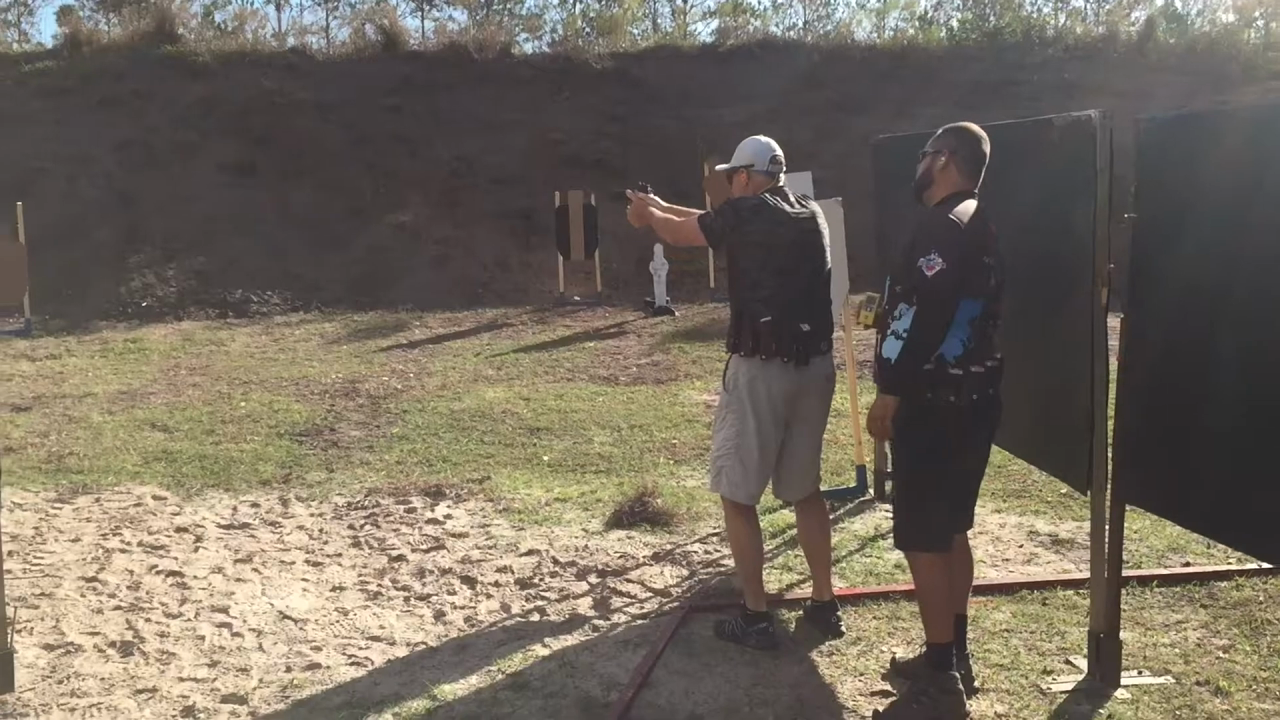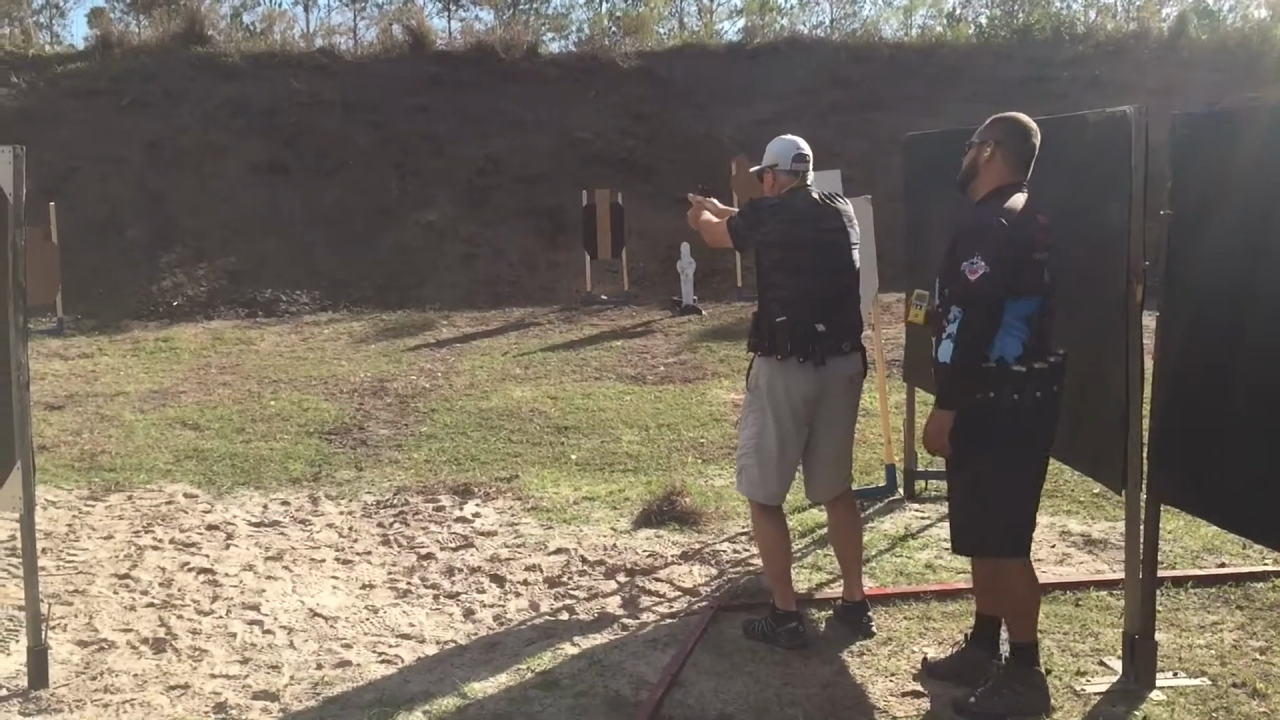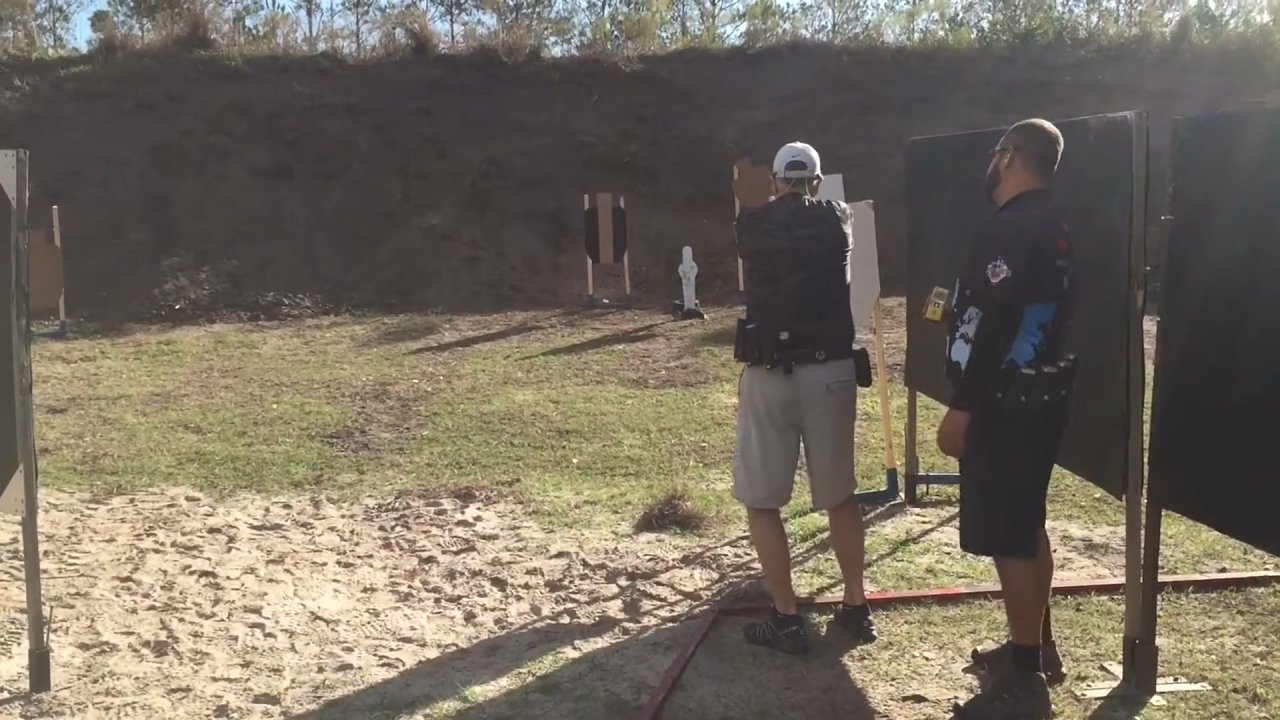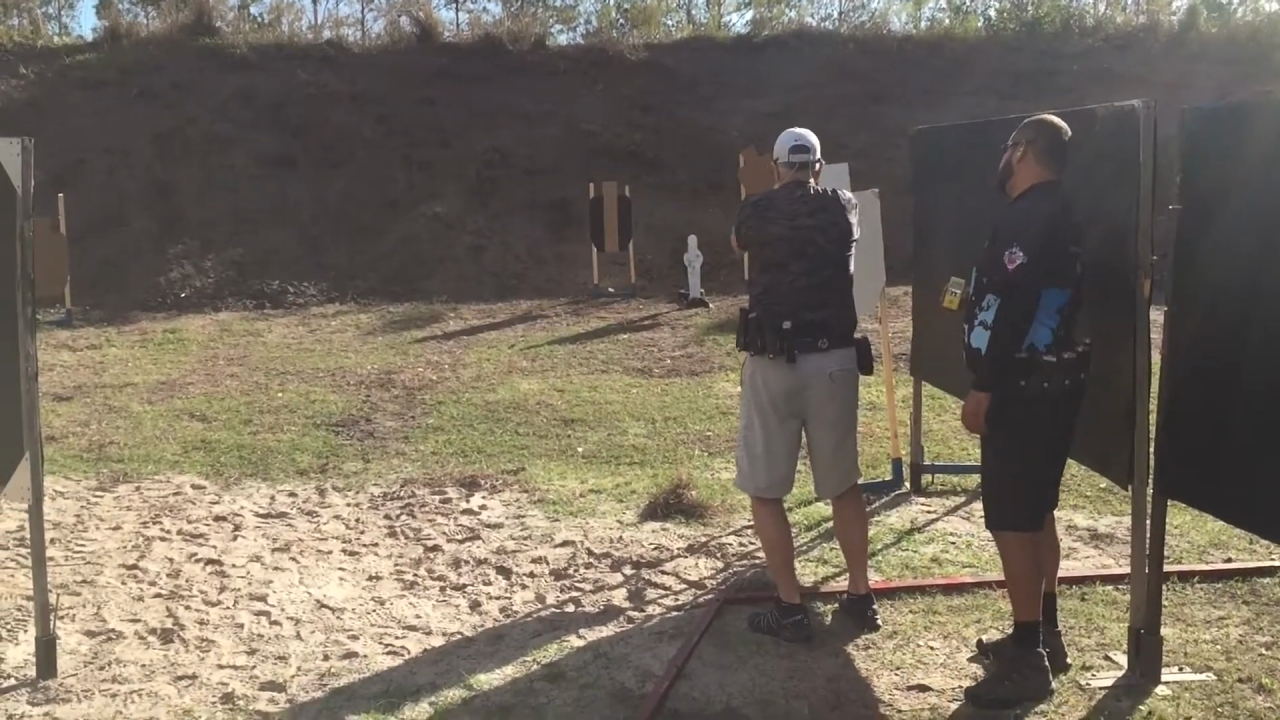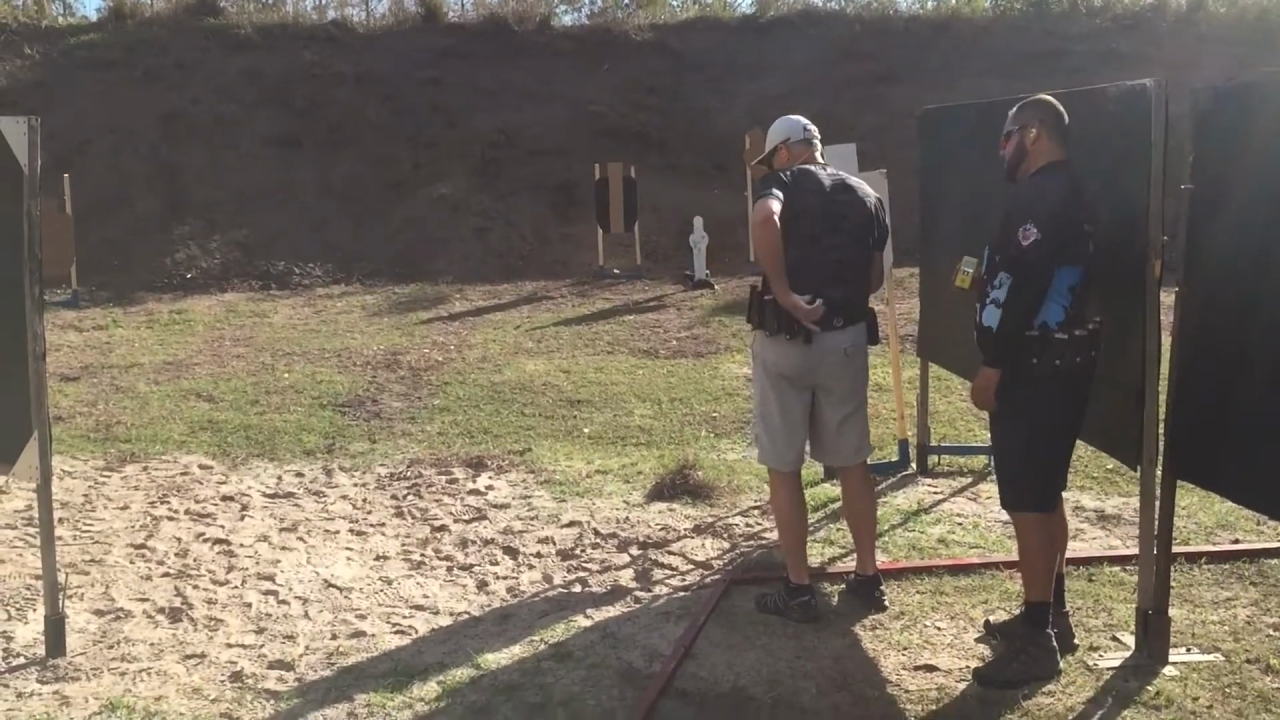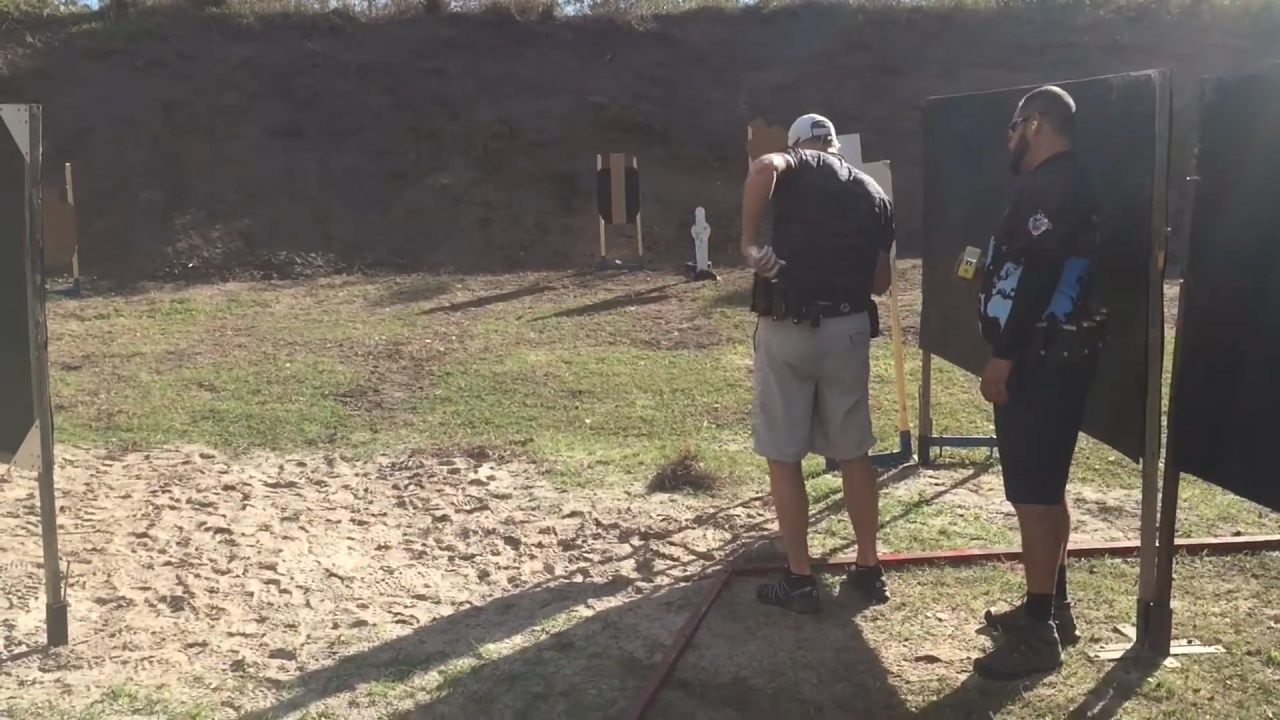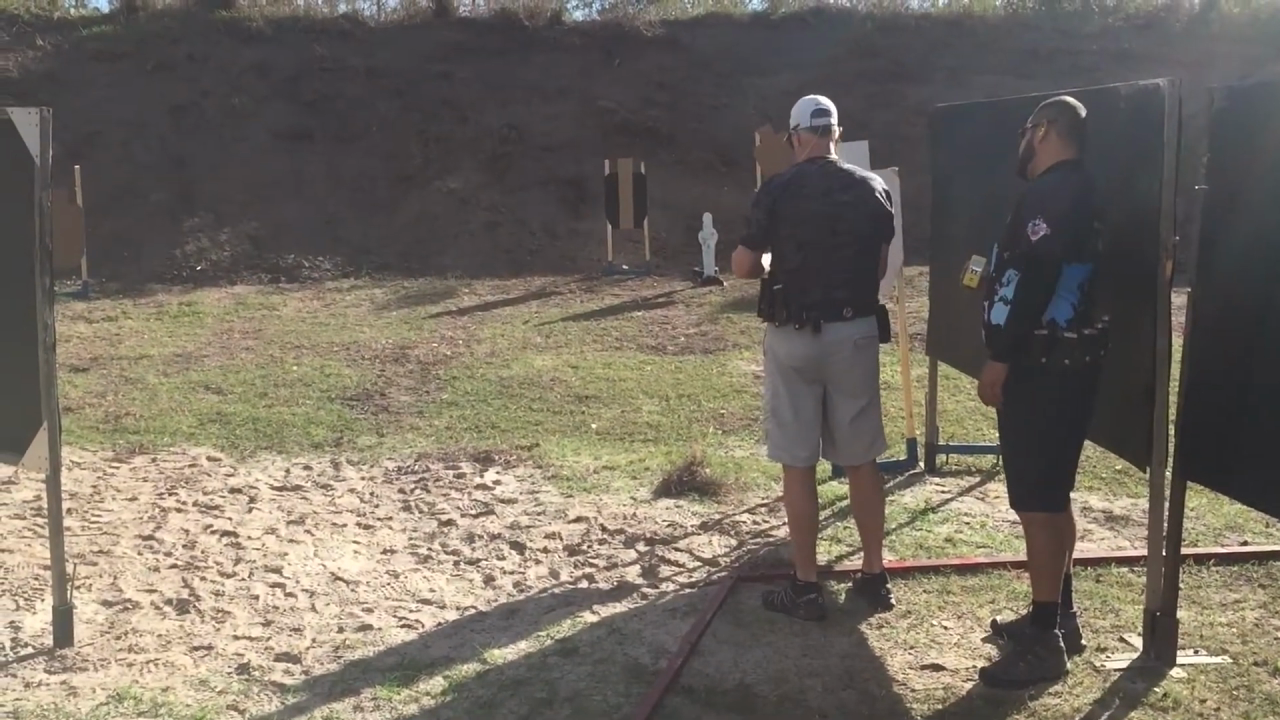
dt=0.7s
person 1, frame 1
left shoulder: (941, 226)
right shoulder: (978, 226)
left elbow: (931, 316)
left wrist: (890, 391)
right wrist: (891, 317)
left hip: (936, 400)
right hip: (968, 395)
left knee: (924, 537)
right knee: (949, 529)
right ankle: (952, 655)
person 1, frame 2
left shoulder: (989, 224)
right shoulder: (1026, 218)
left elbow: (980, 323)
left wrist: (943, 406)
right wrist: (941, 311)
left hip: (1001, 402)
right hip: (1021, 393)
left knee: (1001, 539)
right knee: (980, 529)
right ankle: (982, 648)
person 1, frame 3
left shoulder: (1011, 226)
right shoulder: (1049, 224)
left elbow: (996, 324)
left wrist: (961, 407)
right wrist: (963, 311)
left hip: (1008, 401)
right hip: (1037, 395)
left knee: (1005, 536)
right knee: (1025, 528)
right ankle: (1036, 647)
person 1, frame 4
left shoulder: (1026, 216)
right shoulder: (1056, 213)
left elbow: (1015, 308)
left wrist: (982, 388)
right wrist: (977, 297)
left hip: (1023, 387)
right hip: (1051, 380)
left knee: (1011, 518)
right knee: (1035, 513)
left ankle: (1028, 659)
right ankle: (1041, 635)
person 1, frame 5
left shoulder: (1041, 193)
right shoulder: (1064, 191)
left elbow: (1027, 284)
left wrist: (992, 364)
left hip: (1034, 365)
right hip: (1056, 360)
left knee: (1027, 500)
right knee: (1043, 494)
left ankle: (1037, 640)
right ankle: (1049, 616)
person 1, frame 6
left shoulder: (1050, 185)
right shoulder: (1063, 183)
left elbow: (1039, 275)
left wrist: (1003, 356)
left hip: (1040, 358)
right hip: (1055, 353)
left knee: (1032, 493)
right knee: (1044, 488)
left ankle: (1039, 632)
right ankle: (1050, 607)
person 1, frame 7
left shoulder: (1052, 191)
right shoulder: (1074, 190)
left elbow: (1036, 280)
left wrist: (999, 359)
left hip: (1042, 364)
right hip: (1061, 360)
left knee: (1036, 500)
right knee: (1049, 495)
left ankle: (1045, 640)
right ankle: (1056, 616)
person 2, frame 1
left shoulder: (744, 213)
right shoulder: (810, 213)
left elbow: (681, 234)
left wrist: (648, 214)
right wrist: (661, 204)
left hip: (761, 369)
right hip: (814, 365)
left knee: (737, 494)
right knee: (806, 488)
left ankle: (755, 617)
right ankle: (824, 603)
person 2, frame 2
left shoulder: (765, 214)
right shoulder: (840, 211)
left elbow: (718, 236)
left wrist: (701, 216)
right wrist: (718, 206)
left hip: (785, 368)
right hip: (843, 364)
left knee: (764, 495)
right knee: (837, 489)
left ankle: (786, 616)
right ankle: (855, 603)
person 2, frame 3
left shoulder: (751, 224)
right shoulder: (836, 219)
left hip: (768, 375)
right hip: (830, 371)
left knee: (762, 501)
right knee: (840, 494)
left ankle: (786, 620)
right ankle: (856, 607)
person 2, frame 4
left shoulder: (756, 210)
right shoulder: (841, 208)
left hip: (772, 364)
right hip: (834, 360)
left knee: (766, 492)
right knee: (844, 484)
left ankle: (790, 609)
right ankle: (861, 596)
person 2, frame 5
left shoulder: (785, 182)
right shoulder: (865, 196)
left elbow: (764, 220)
right elbow: (875, 279)
left wrist: (782, 293)
left hip: (785, 340)
right hip: (847, 337)
left knee: (783, 468)
right knee: (852, 461)
left ankle: (798, 589)
right ankle: (868, 577)
person 2, frame 6
left shoulder: (798, 164)
right shoulder: (873, 192)
left elbow: (763, 166)
right elbow: (882, 280)
left wrist: (750, 241)
left hip: (788, 329)
right hip: (849, 327)
left knee: (783, 457)
right knee: (853, 453)
left ankle: (799, 579)
right ankle: (869, 568)
person 2, frame 7
left shoulder: (778, 189)
right shoulder: (874, 190)
left elbow: (742, 266)
right elbow: (880, 267)
left hip: (794, 337)
right hip: (856, 332)
left knee: (797, 463)
right knee: (862, 458)
left ankle: (806, 587)
right ankle: (874, 575)
